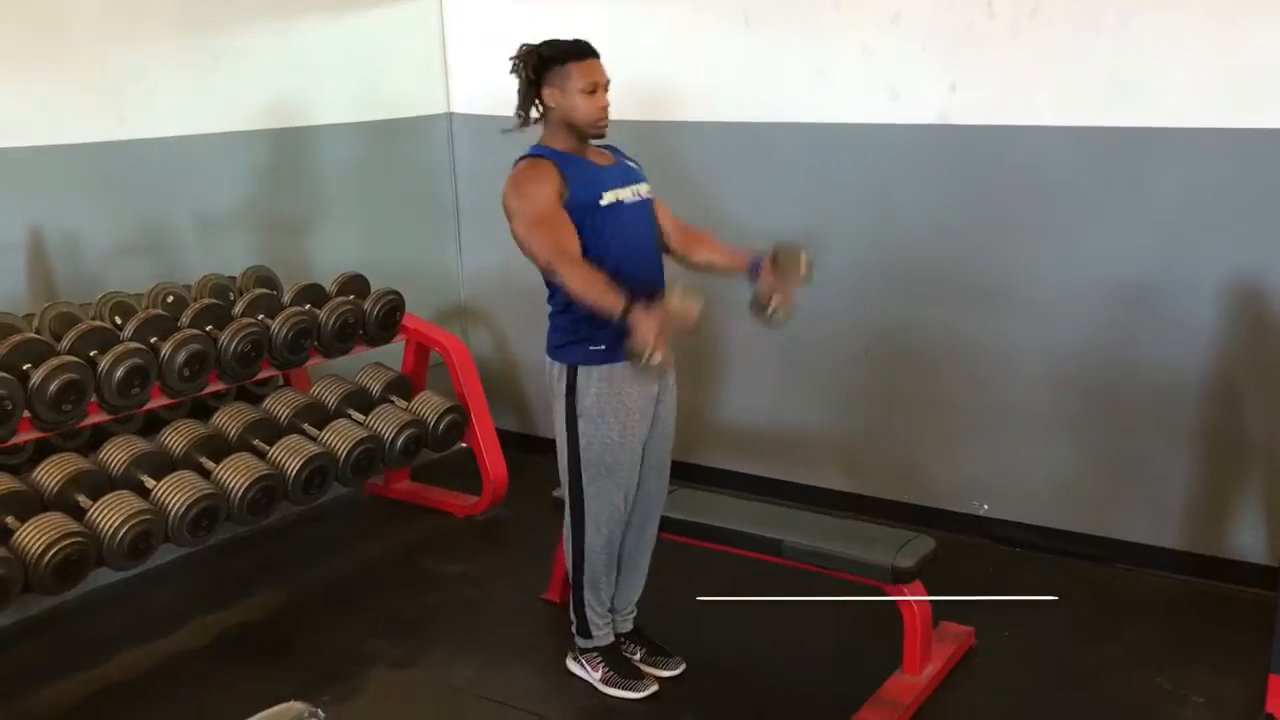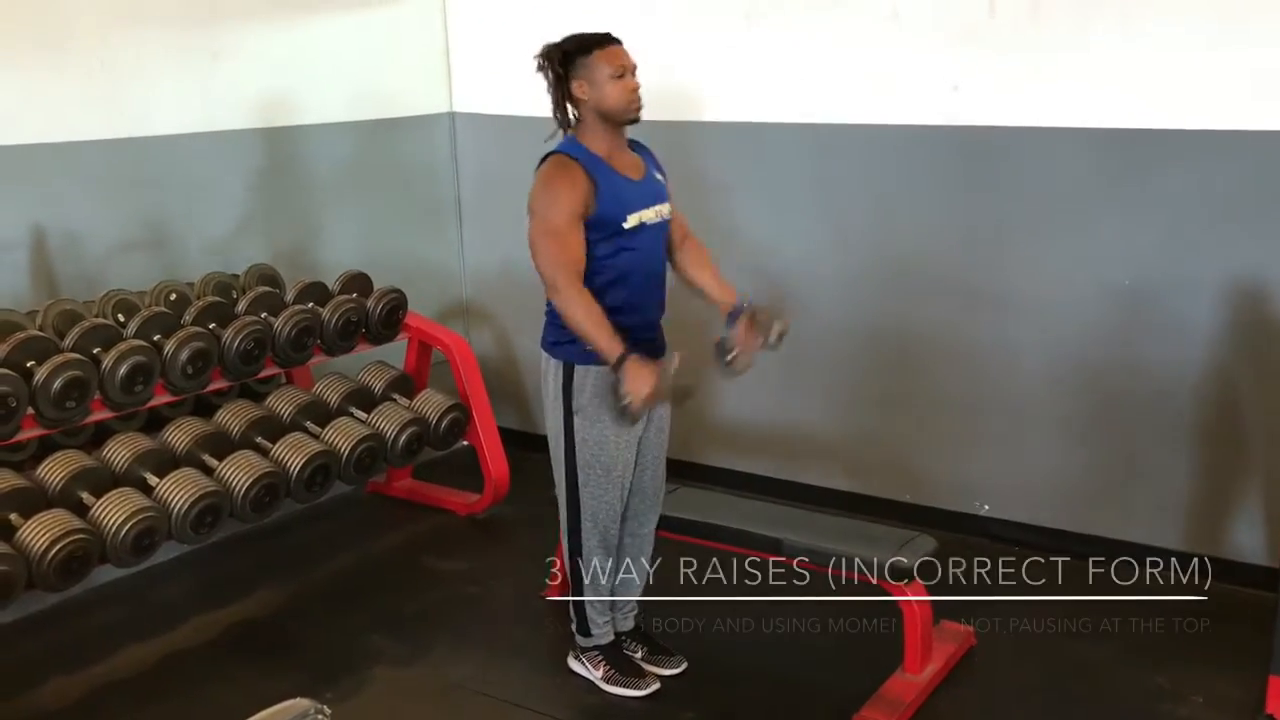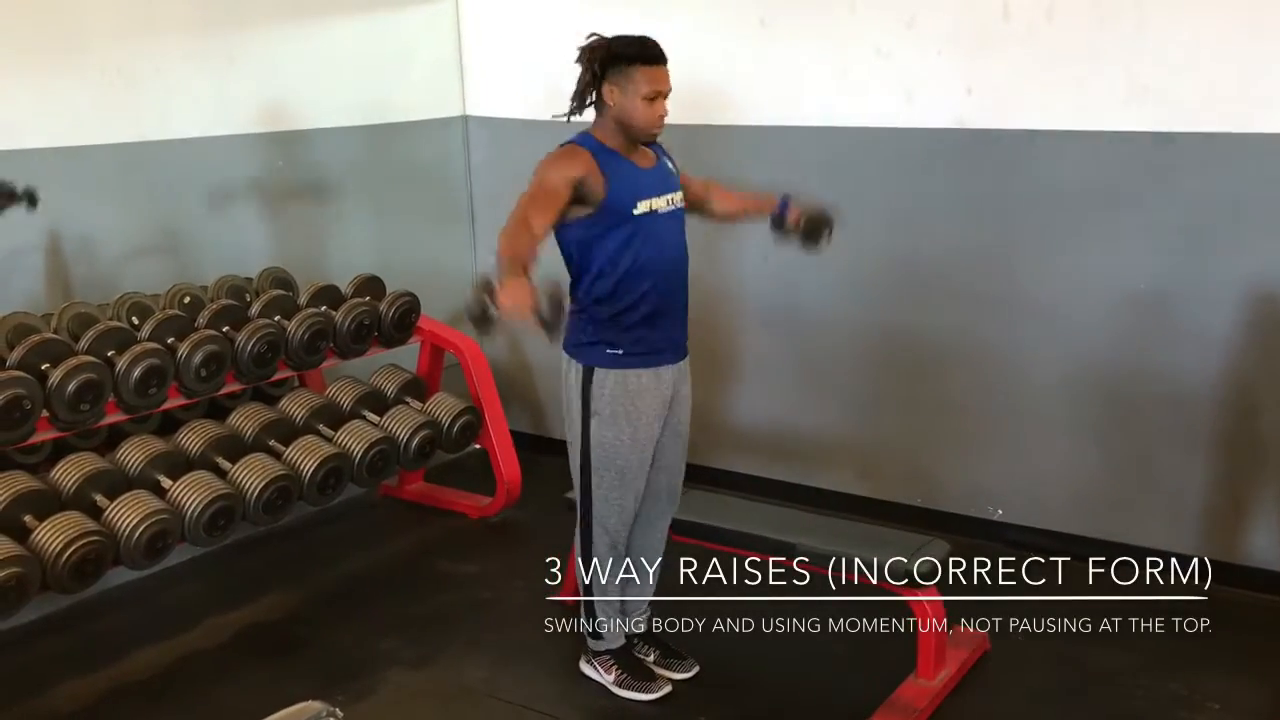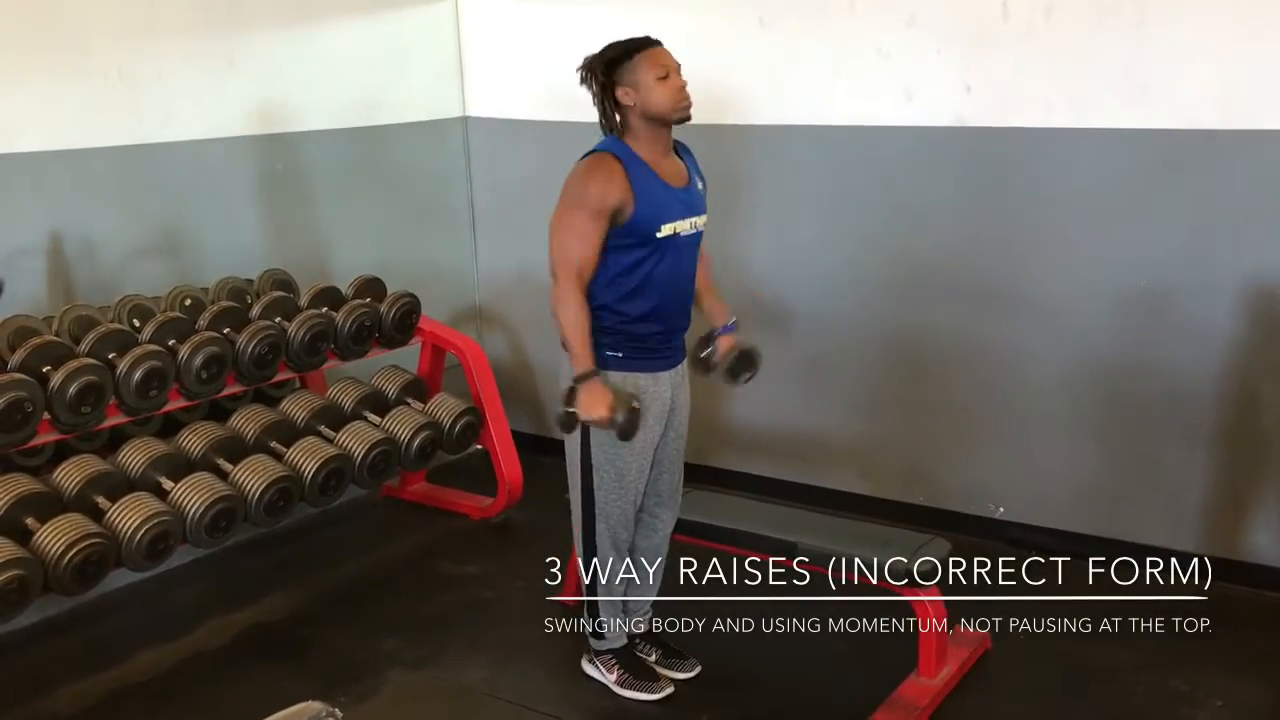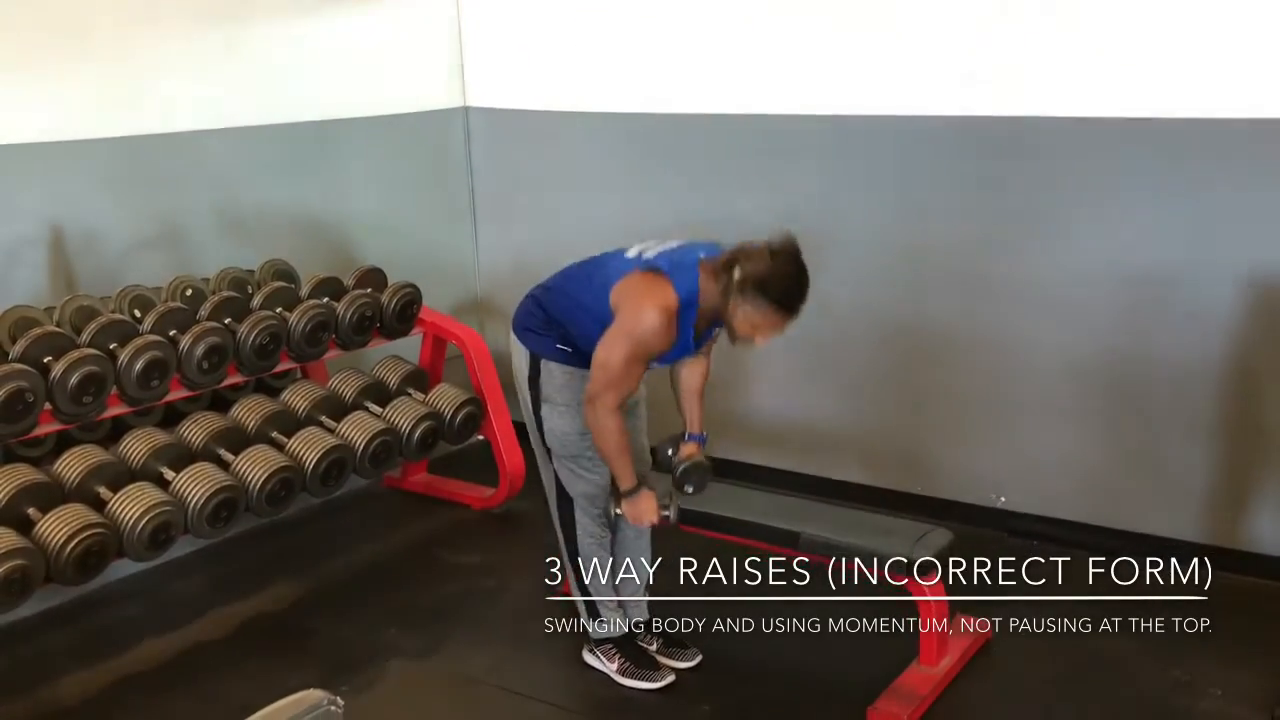
dt=1s
person 1, frame 1
left shoulder: (620, 162)
right shoulder: (532, 179)
left elbow: (676, 236)
right elbow: (565, 263)
left wrist: (750, 265)
right wrist: (631, 313)
left hip: (651, 356)
right hip: (593, 368)
left knee: (644, 503)
right knee: (599, 509)
left ankle: (621, 624)
right ankle: (590, 644)
person 1, frame 2
left shoulder: (644, 162)
right shoulder: (563, 177)
left elbow: (681, 247)
right elbow: (563, 285)
left wrist: (733, 308)
right wrist: (622, 359)
left hip: (646, 360)
right hip: (588, 368)
left knee: (641, 503)
right knee: (595, 510)
left ankle: (623, 623)
right ankle: (592, 645)
person 1, frame 3
left shoulder: (657, 160)
right shoulder: (577, 165)
left elbow: (709, 198)
right elbow: (525, 221)
left wrist: (777, 208)
right wrist: (513, 275)
left hip: (668, 363)
right hip: (610, 370)
left knee: (655, 505)
right knee: (611, 513)
left ankle: (634, 626)
right ankle: (602, 647)
person 1, frame 4
left shoulder: (685, 165)
right shoulder: (602, 177)
right elbow: (568, 282)
left wrist: (722, 323)
right wrist: (587, 381)
left hip: (669, 369)
right hip: (614, 372)
left knee: (658, 508)
right knee: (611, 514)
left ankle: (637, 626)
right ankle: (604, 647)
person 1, frame 5
left shoulder: (724, 282)
right shoulder: (655, 311)
left elbow: (694, 355)
right elbow: (600, 405)
left wrist: (693, 435)
right wrist: (632, 491)
left hip: (602, 334)
right hip: (554, 352)
left knee: (629, 476)
right knee: (587, 491)
left ankle: (634, 620)
right ankle: (605, 638)
